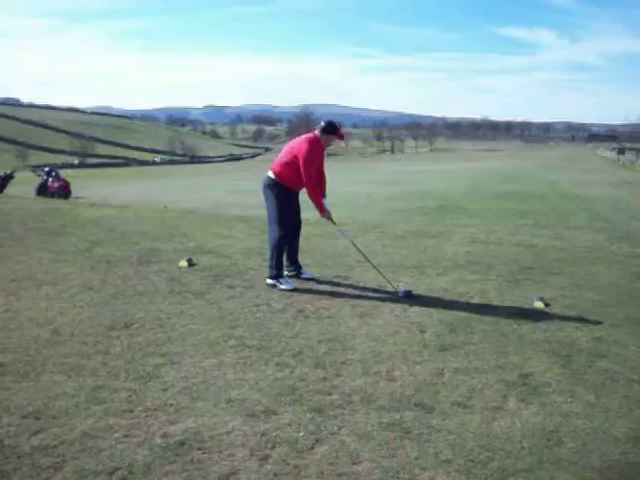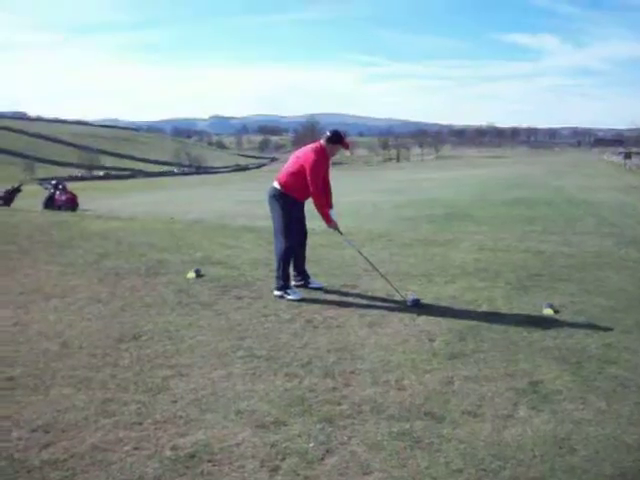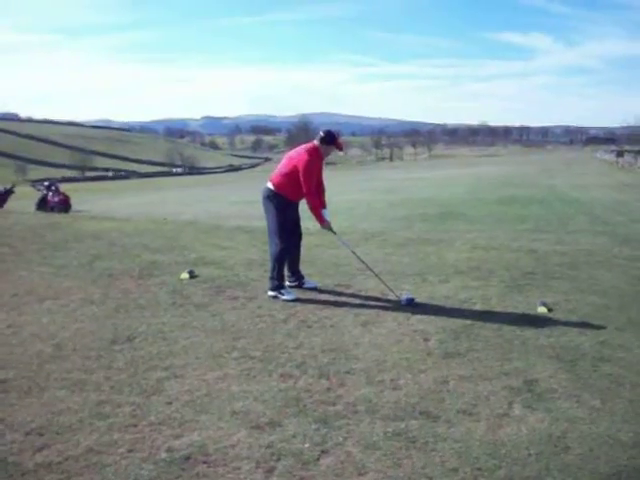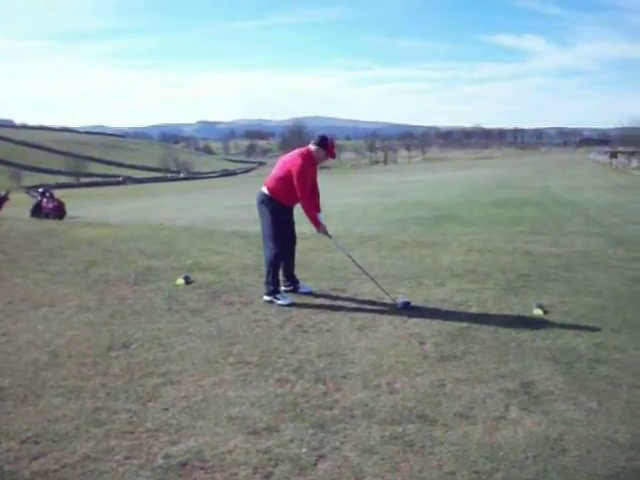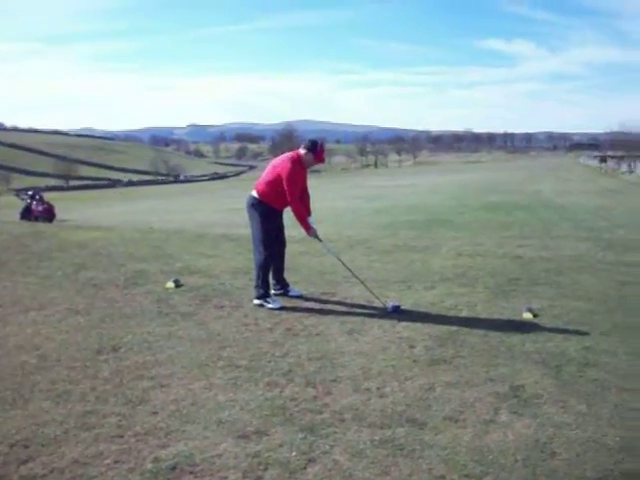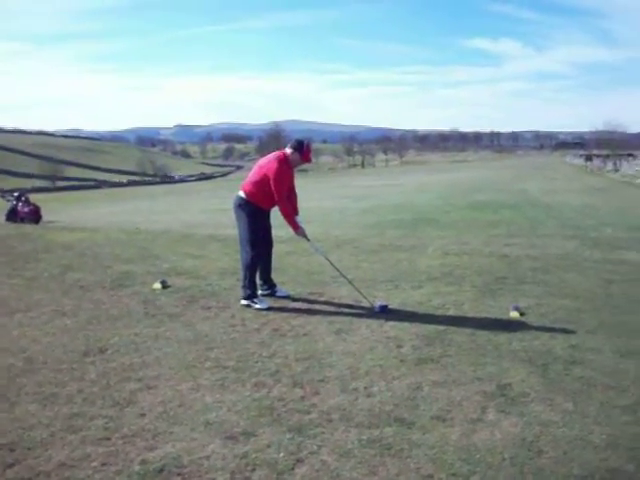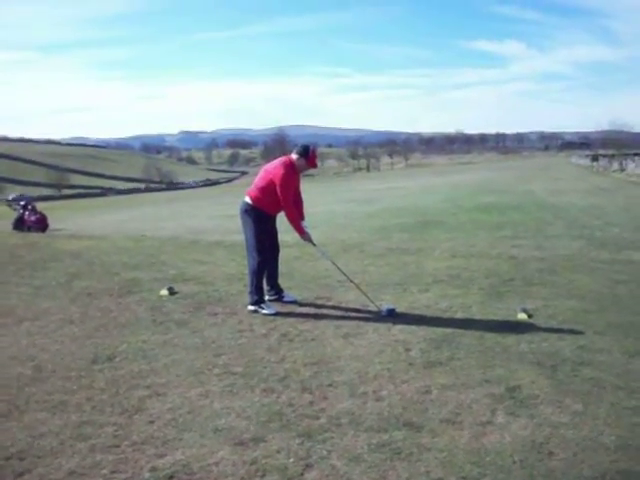
dt=0.3s
person 1, frame 1
left shoulder: (317, 146)
right shoulder: (307, 147)
left elbow: (319, 175)
right elbow: (309, 182)
left wrist: (324, 202)
right wrist: (322, 209)
left hip: (289, 187)
right hip: (276, 186)
left knee: (294, 227)
right knee: (280, 230)
left ankle: (292, 267)
right ankle: (274, 275)
person 1, frame 2
left shoulder: (321, 155)
right shoulder: (314, 158)
left elbow: (325, 185)
right elbow: (316, 193)
left wrist: (330, 212)
right wrist: (328, 220)
left hip: (294, 198)
right hip: (282, 197)
left knee: (300, 238)
right knee: (287, 241)
left ankle: (300, 277)
right ankle: (281, 286)
person 1, frame 3
left shoulder: (315, 156)
right shoulder: (307, 158)
left elbow: (318, 186)
right elbow: (309, 193)
left wrist: (324, 212)
right wrist: (321, 220)
left hip: (288, 199)
right hip: (275, 198)
left knee: (295, 238)
right knee: (281, 242)
left ankle: (294, 278)
right ankle: (275, 287)
person 1, frame 4
left shoulder: (310, 161)
right shoulder: (300, 162)
left elbow: (313, 190)
right elbow: (304, 197)
left wrist: (319, 216)
right wrist: (317, 224)
left hip: (283, 203)
right hip: (270, 202)
left knee: (289, 243)
right knee: (276, 246)
left ankle: (289, 282)
right ankle: (271, 291)
person 1, frame 5
left shoulder: (300, 165)
right shoulder: (290, 166)
left elbow: (303, 194)
right elbow: (294, 201)
left wrist: (309, 219)
right wrist: (307, 228)
left hip: (273, 207)
right hip: (260, 206)
left knee: (279, 246)
right knee: (265, 250)
left ankle: (279, 286)
right ankle: (261, 295)
person 1, frame 6
left shoulder: (286, 164)
right shoulder: (277, 166)
left elbow: (290, 193)
right elbow: (282, 200)
left wrist: (297, 218)
right wrist: (295, 226)
left hip: (260, 207)
right hip: (247, 206)
left knee: (266, 247)
right knee: (252, 250)
left ankle: (266, 286)
right ankle: (248, 295)
person 1, frame 7
left shoulder: (292, 169)
right shoulder: (283, 172)
left elbow: (296, 198)
right elbow: (288, 206)
left wrist: (303, 223)
right wrist: (301, 232)
left hip: (266, 212)
right hip: (253, 211)
left knee: (272, 252)
right knee: (259, 256)
left ankle: (273, 291)
right ankle: (255, 301)
